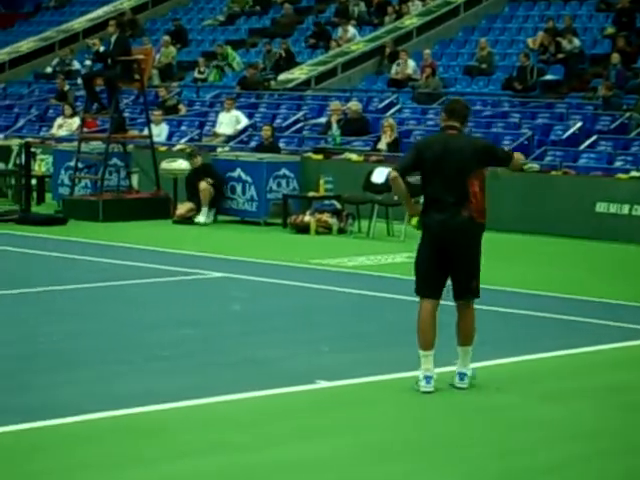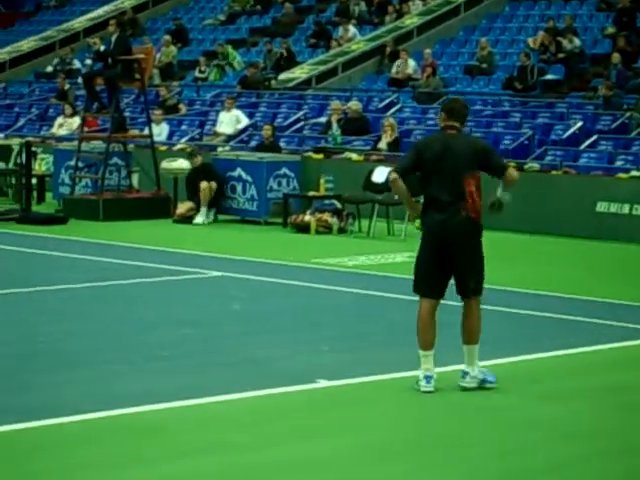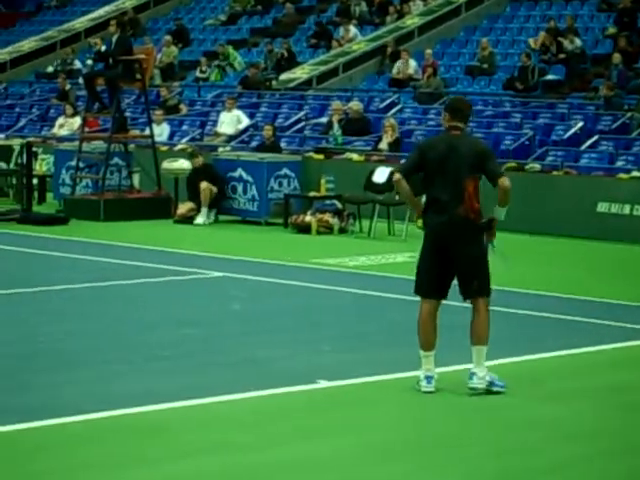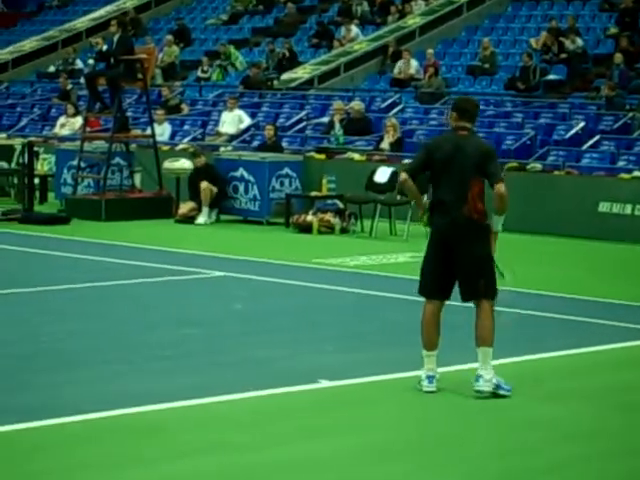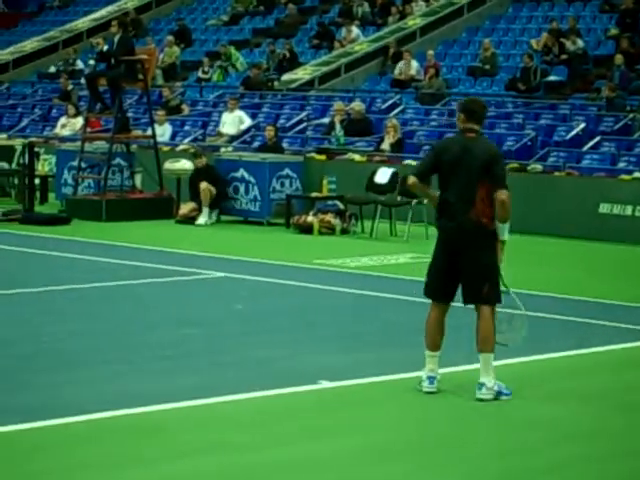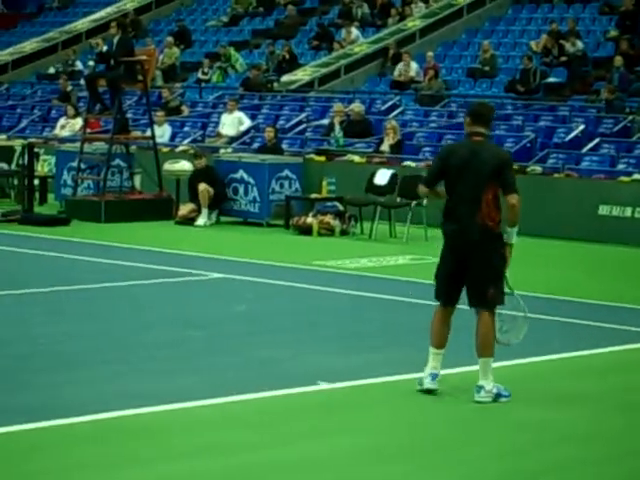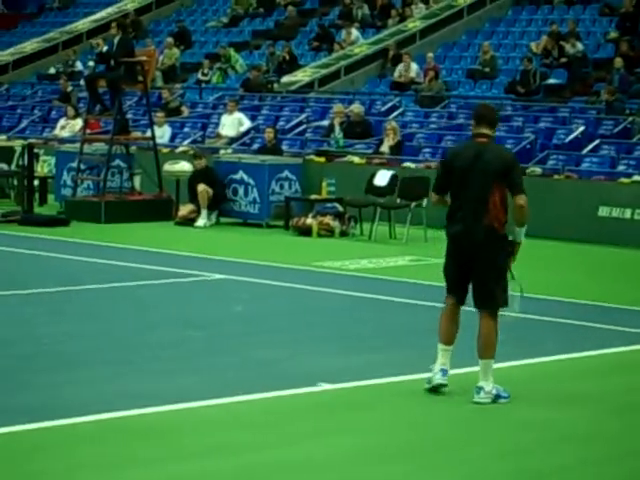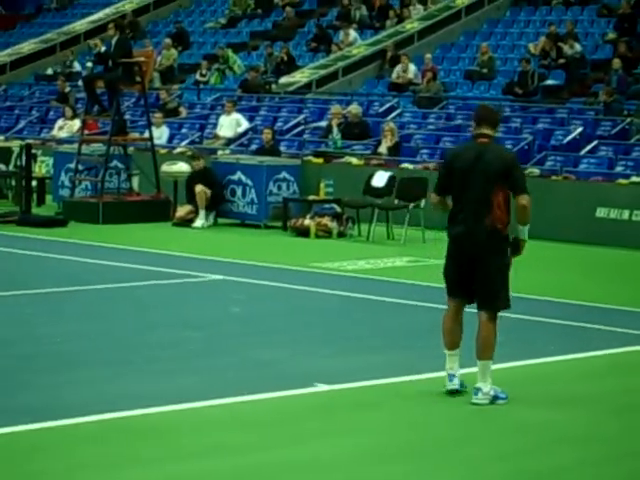
dt=0.1s
person 1, frame 1
left shoulder: (424, 145)
right shoulder: (477, 146)
left elbow: (394, 177)
right elbow: (518, 161)
left wrist: (411, 207)
right wrist: (501, 156)
left hip: (433, 228)
right hip: (466, 229)
left knee: (428, 301)
right knee: (465, 301)
left ankle: (426, 374)
right ankle: (463, 371)
person 1, frame 2
left shoulder: (424, 146)
right shoulder: (476, 147)
left elbow: (395, 178)
right elbow: (512, 176)
left wrist: (413, 208)
left hip: (434, 228)
right hip: (465, 229)
left knee: (428, 301)
right knee: (471, 299)
left ankle: (426, 374)
right ankle: (471, 371)
person 1, frame 3
left shoulder: (428, 146)
right shoulder: (478, 148)
left elbow: (398, 179)
right elbow: (503, 185)
left wrist: (417, 209)
right wrist: (498, 216)
left hip: (435, 229)
right hip: (467, 230)
left knee: (429, 301)
right knee: (479, 300)
left ankle: (427, 374)
right ankle: (479, 372)
person 1, frame 4
left shoulder: (434, 145)
right shoulder: (483, 149)
left elbow: (404, 178)
right elbow: (500, 190)
left wrist: (423, 205)
right wrist: (496, 227)
left hip: (441, 230)
right hip: (472, 231)
left knee: (433, 302)
right knee: (484, 302)
left ankle: (429, 373)
right ankle: (485, 375)
person 1, frame 5
left shoulder: (443, 147)
right shoulder: (492, 152)
left elbow: (413, 183)
right elbow: (502, 197)
right wrist: (502, 235)
left hip: (448, 234)
right hip: (479, 235)
left knee: (438, 304)
right knee: (485, 307)
left ankle: (430, 374)
right ankle: (487, 380)
person 1, frame 6
left shoulder: (449, 152)
right shoulder: (500, 156)
left elbow: (424, 189)
right elbow: (513, 202)
right wrist: (510, 238)
left hip: (454, 236)
right hip: (485, 238)
left knee: (444, 305)
right knee: (485, 311)
left ankle: (432, 372)
right ankle: (485, 384)
person 1, frame 7
left shoulder: (453, 154)
right shoulder: (505, 157)
left elbow: (436, 197)
right elbow: (520, 202)
right wrist: (518, 237)
left hip: (458, 237)
right hip: (490, 239)
left knee: (452, 301)
right knee: (487, 311)
left ankle: (441, 367)
right ankle: (485, 385)
person 1, frame 8
left shoulder: (454, 155)
right shoulder: (506, 158)
left elbow: (436, 199)
right elbow: (523, 202)
right wrist: (521, 235)
left hip: (459, 238)
right hip: (492, 240)
left knee: (455, 303)
right knee: (488, 312)
left ankle: (452, 373)
right ankle: (483, 386)
